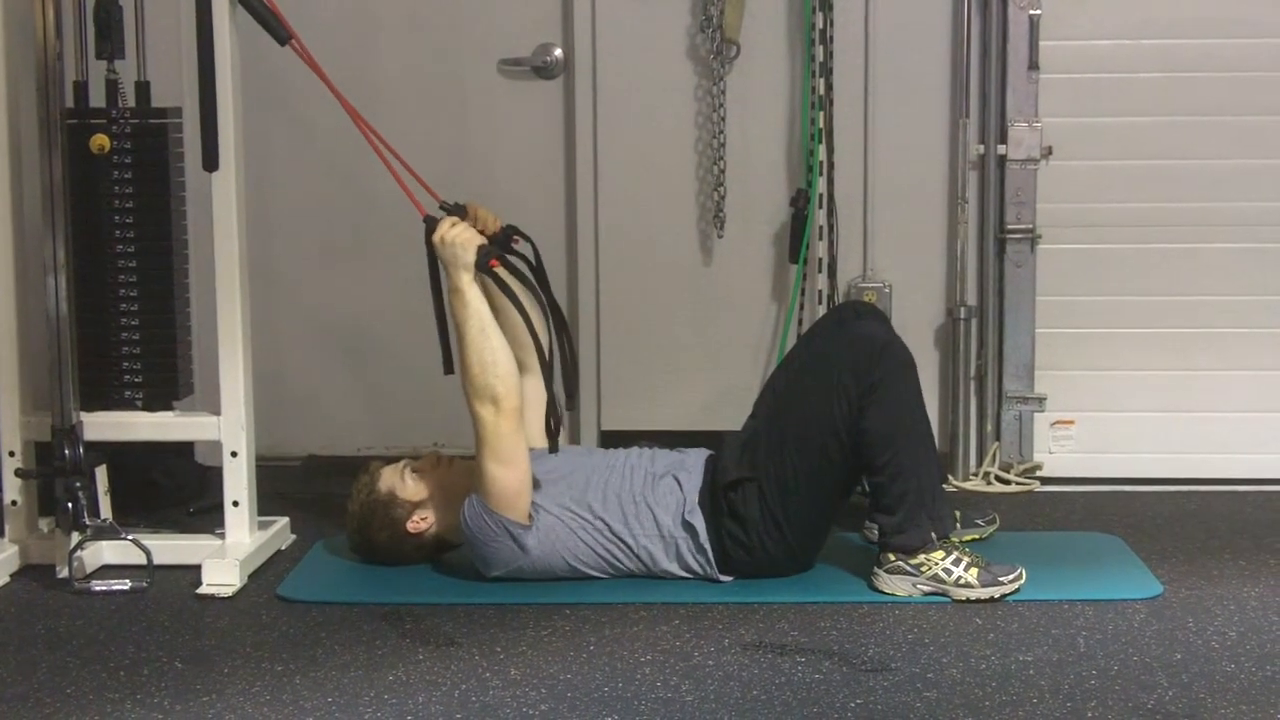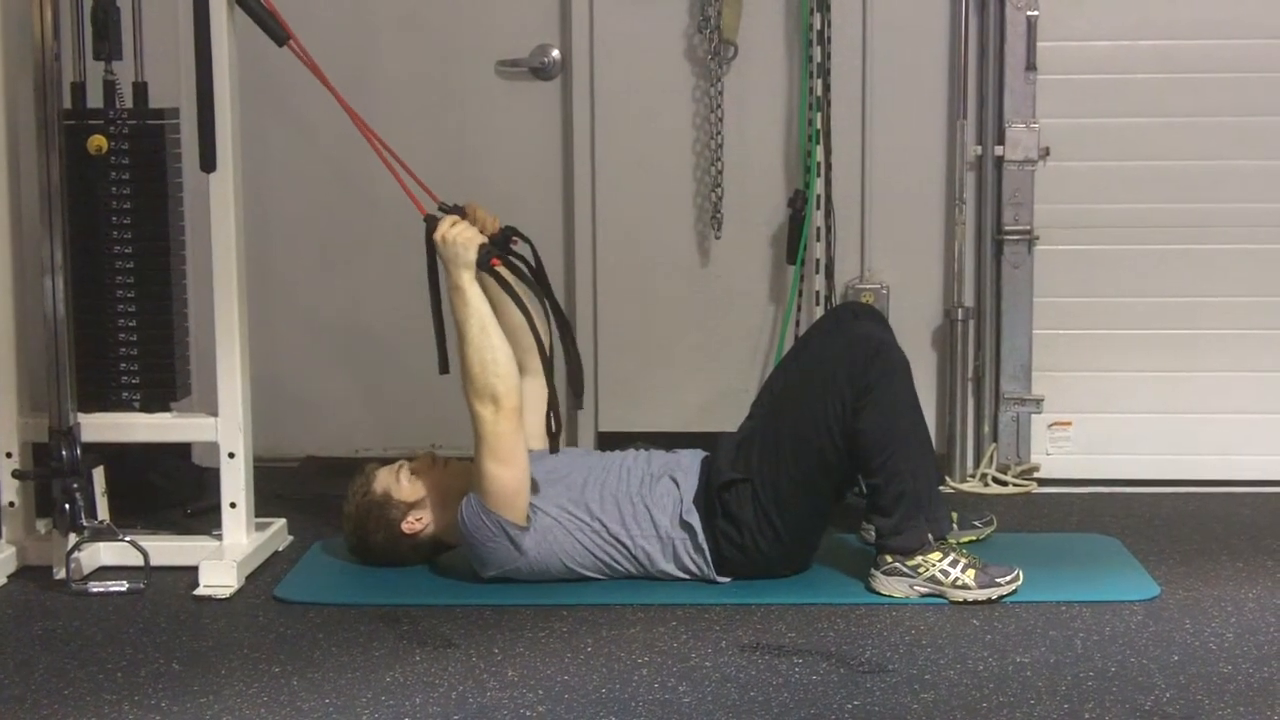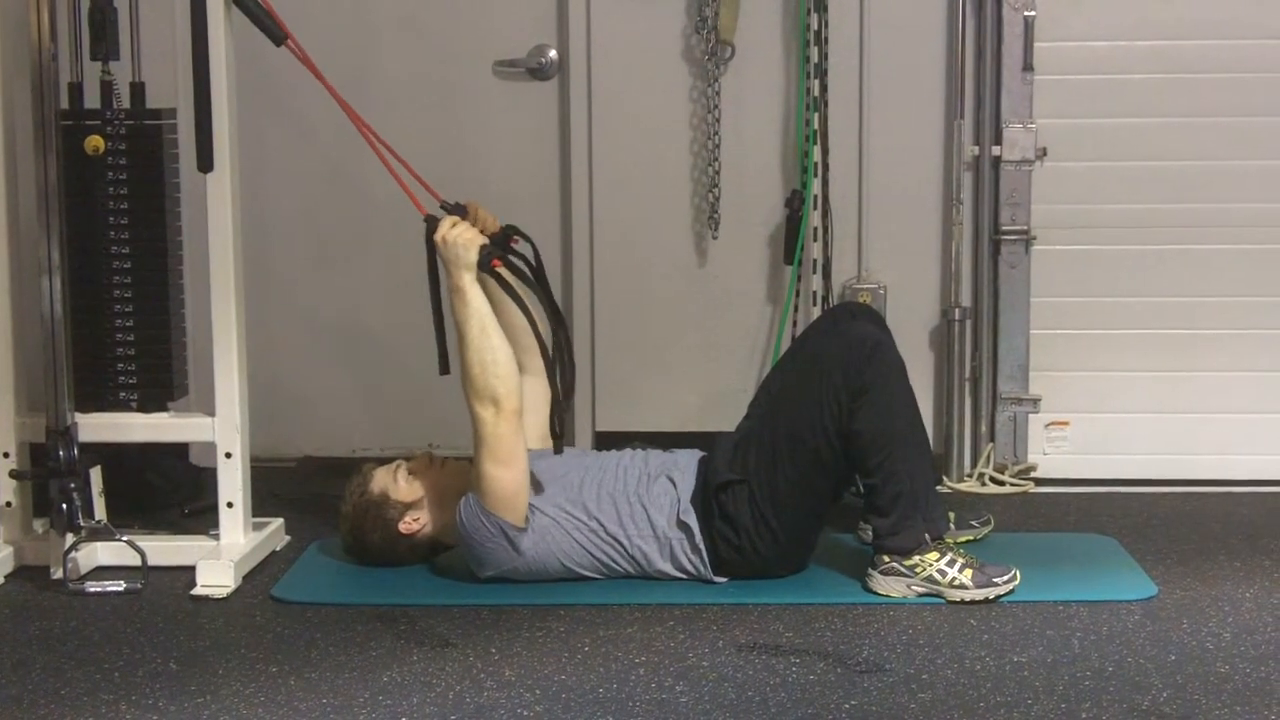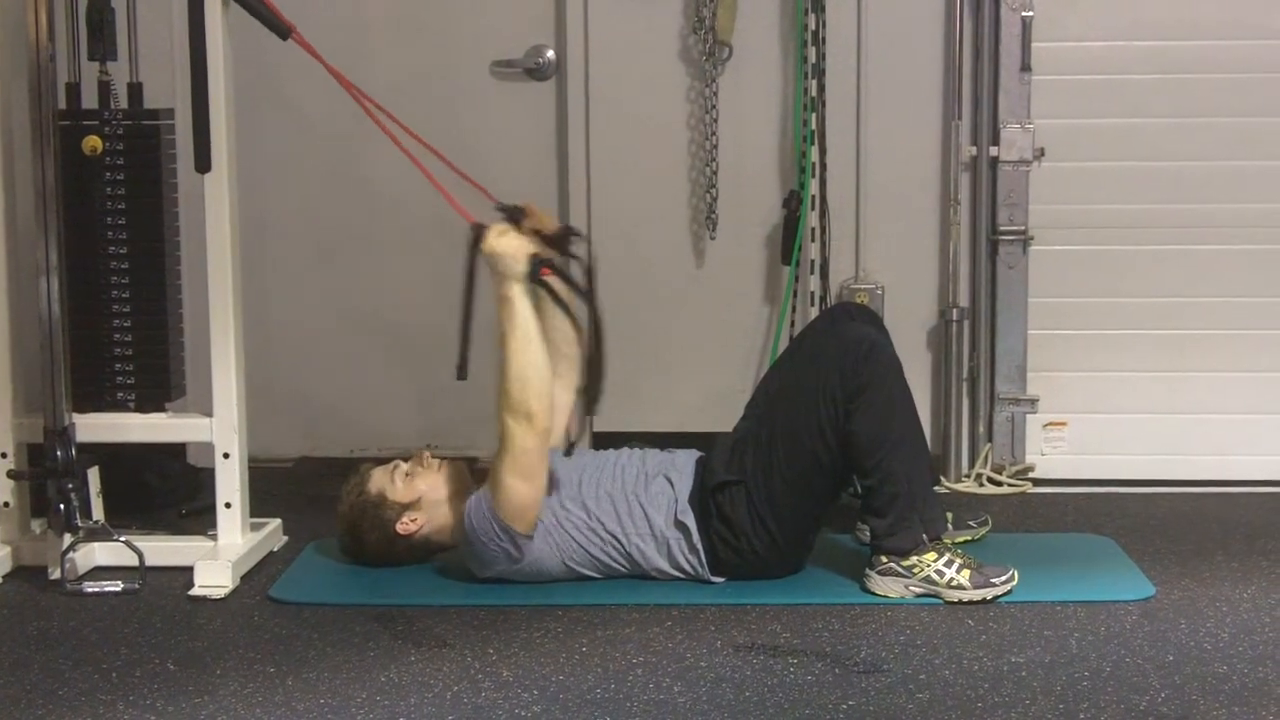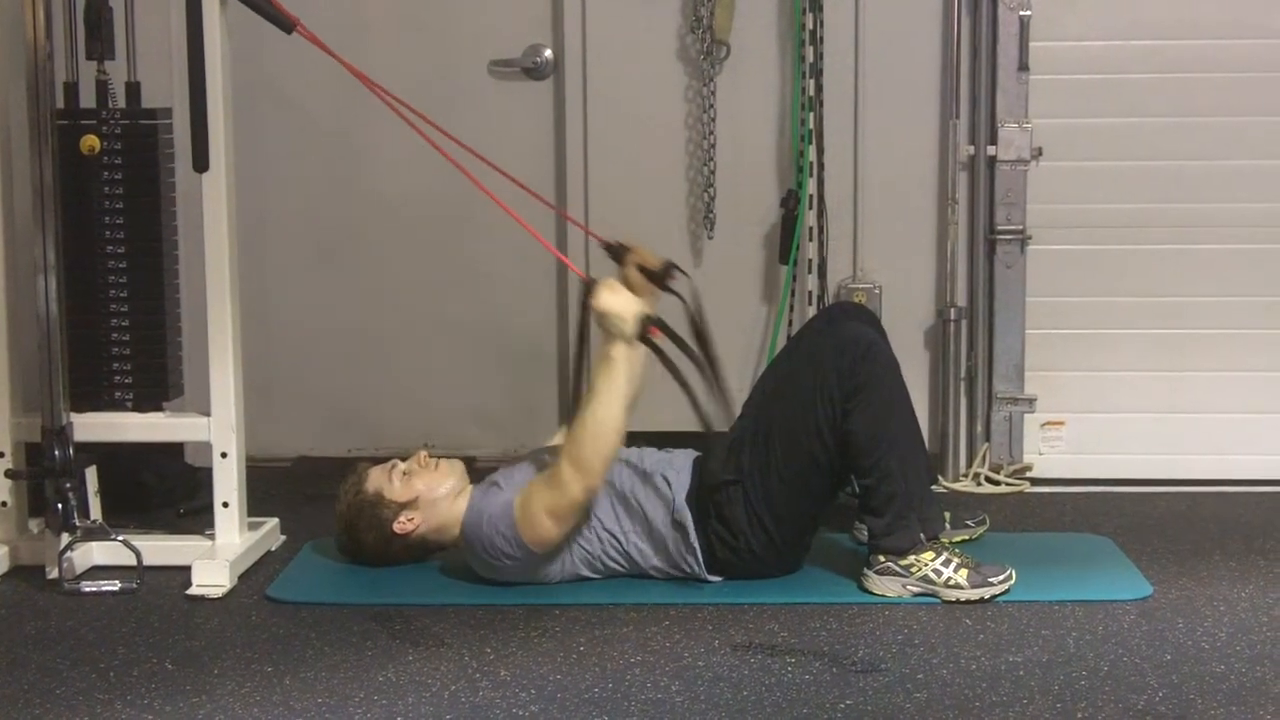
dt=0.3s
person 1, frame 1
left shoulder: (513, 485)
right shoulder: (494, 536)
left elbow: (530, 374)
right elbow: (496, 407)
right wrist: (460, 280)
left hip: (721, 488)
right hip: (746, 529)
left knee: (857, 326)
right knee: (873, 354)
left ankle: (915, 510)
right ankle: (917, 550)
person 1, frame 2
left shoulder: (509, 488)
right shoulder: (491, 534)
left elbow: (529, 374)
right elbow: (497, 406)
left wrist: (490, 265)
right wrist: (461, 277)
left hip: (717, 485)
right hip: (742, 528)
left knee: (856, 326)
right knee: (864, 354)
left ankle: (911, 513)
right ankle: (913, 552)
person 1, frame 3
left shoulder: (507, 489)
right shoulder: (488, 535)
left elbow: (529, 375)
right elbow: (497, 409)
left wrist: (491, 264)
right wrist: (462, 276)
left hip: (715, 489)
right hip: (739, 530)
left knee: (852, 326)
right knee: (858, 354)
left ankle: (913, 512)
right ankle: (910, 553)
person 1, frame 4
left shoulder: (498, 499)
right shoulder: (490, 536)
left elbow: (560, 379)
right elbow: (526, 421)
left wrist: (537, 272)
right wrist: (508, 284)
left hip: (713, 484)
right hip: (738, 527)
left knee: (849, 326)
right knee: (855, 352)
left ankle: (906, 513)
right ankle: (908, 553)
person 1, frame 5
left shoulder: (497, 496)
right shoulder: (490, 532)
left elbow: (586, 433)
right elbow: (580, 478)
left wrist: (633, 322)
right wrist: (617, 343)
left hip: (711, 487)
right hip: (735, 529)
left knee: (846, 329)
right knee: (853, 354)
left ankle: (909, 515)
right ankle: (906, 554)
